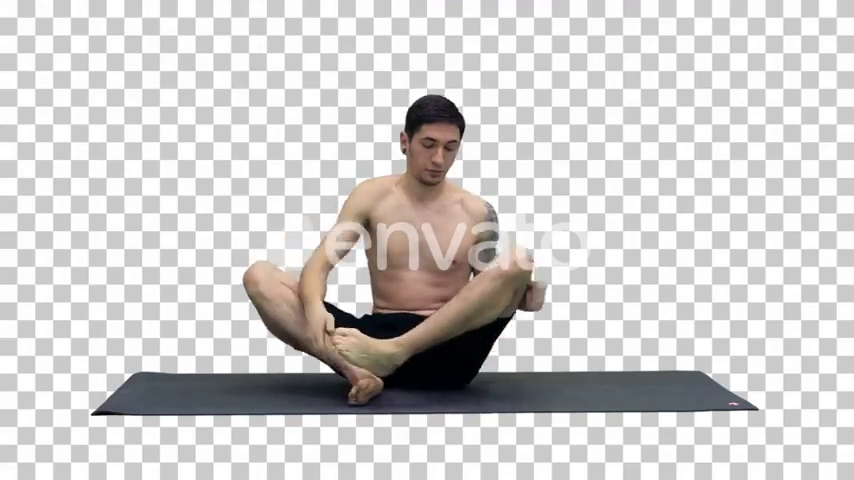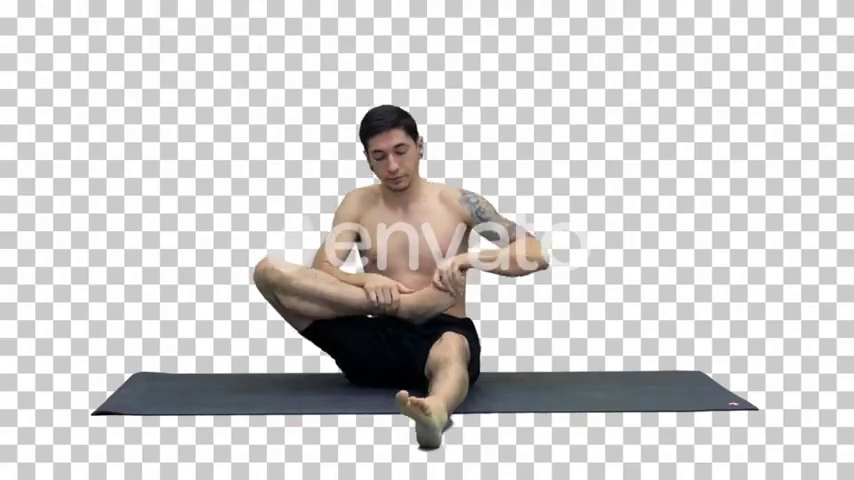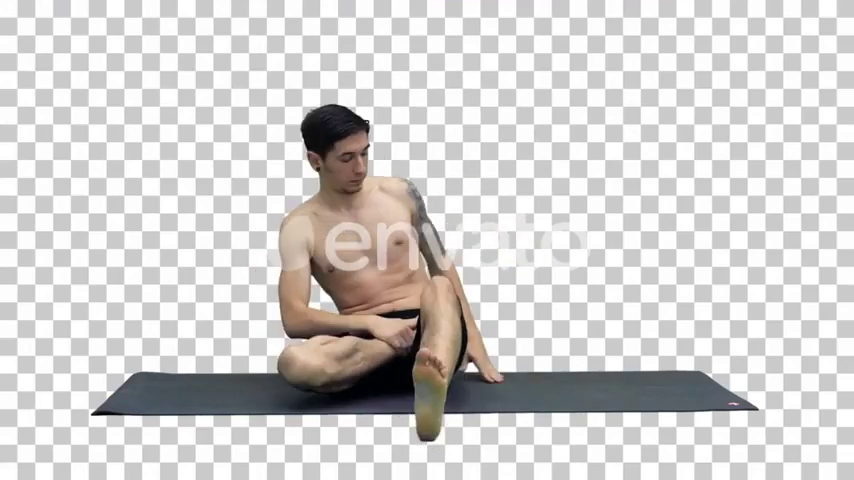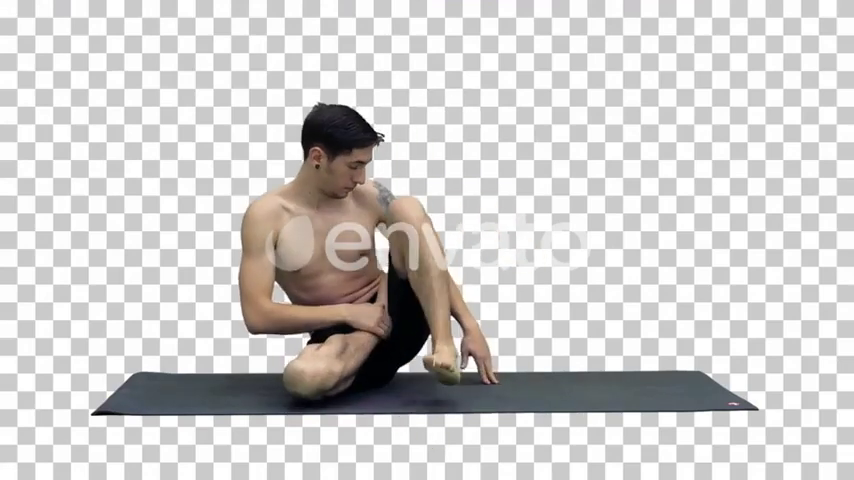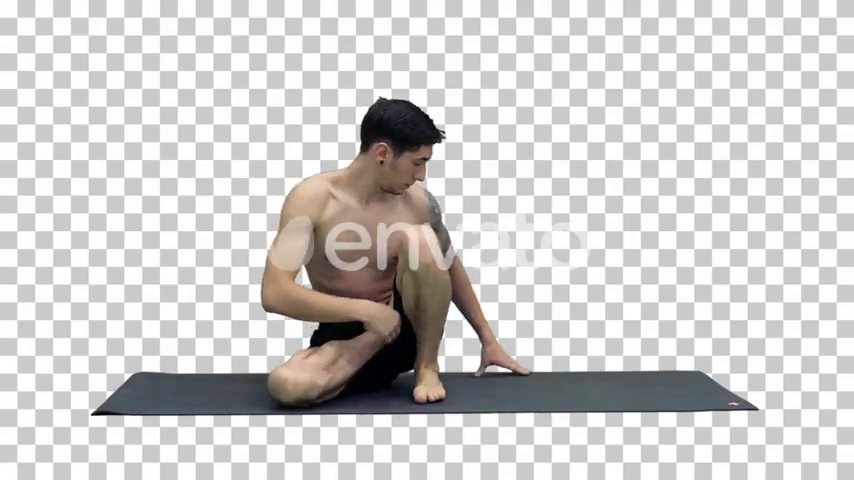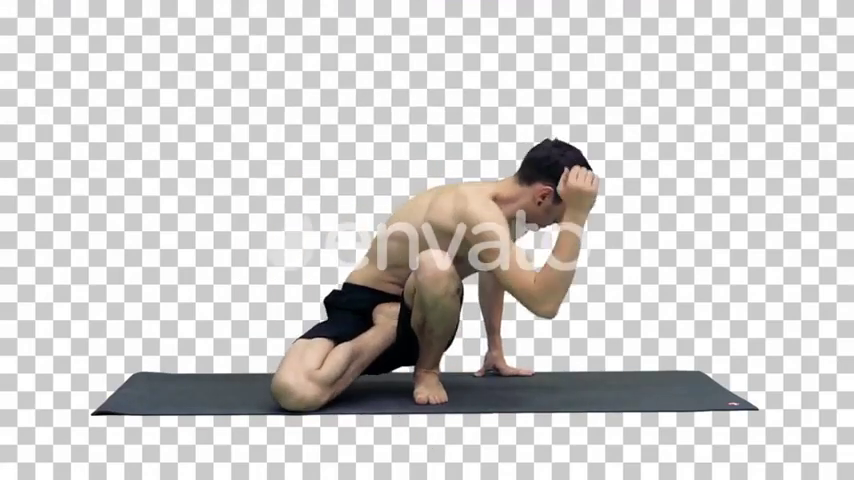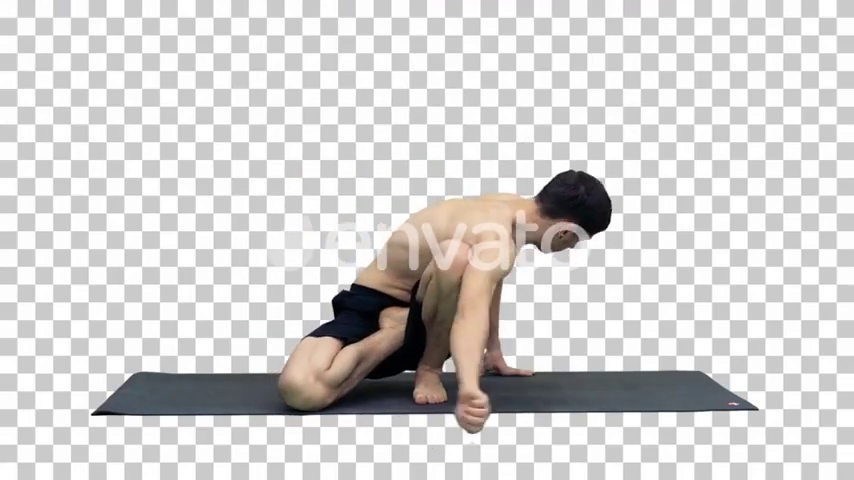
dt=0.7s
person 1, frame 1
left shoulder: (477, 213)
right shoulder: (373, 195)
left elbow: (492, 292)
right elbow: (319, 264)
left wrist: (521, 297)
right wrist: (314, 308)
left hip: (449, 352)
right hip: (380, 335)
left knee: (519, 261)
right knee: (258, 277)
left ankle: (393, 351)
right ankle: (354, 369)
person 1, frame 2
left shoulder: (457, 201)
right shoulder: (357, 204)
left elbow: (536, 255)
right elbow: (319, 273)
left wrist: (471, 259)
right wrist: (367, 279)
left hip: (446, 335)
right hip: (381, 342)
left knee: (450, 351)
right knee: (268, 270)
right ankle: (414, 303)
person 1, frame 3
left shoulder: (399, 193)
right shoulder: (299, 226)
left elbow: (440, 263)
right elbow: (294, 319)
left wrist: (474, 336)
right wrist: (370, 323)
left hip: (427, 324)
right hip: (366, 337)
left knee: (439, 290)
right knee: (293, 362)
left ankle: (433, 391)
right ankle: (413, 351)
person 1, frame 4
left shoulder: (370, 196)
right shoulder: (266, 215)
left elbow: (431, 259)
right elbow: (256, 316)
left wrist: (470, 328)
right wrist: (347, 313)
left hip: (401, 318)
right hip: (339, 335)
left knee: (407, 208)
right knee: (301, 378)
left ankle: (444, 345)
right ankle: (376, 335)
person 1, frame 5
left shoulder: (417, 201)
right shoulder: (311, 198)
left elbow: (451, 268)
right elbow: (275, 295)
left wrist: (489, 340)
right wrist: (365, 311)
left hip: (410, 328)
right hip: (345, 334)
left knee: (419, 239)
right knee: (285, 385)
left ankle: (427, 365)
person 1, frame 6
left shoulder: (501, 204)
right shoulder: (479, 211)
left elbow: (492, 276)
right elbow: (544, 303)
left wrist: (495, 351)
right wrist: (577, 209)
left hip: (413, 313)
right hip: (364, 306)
right knee: (293, 391)
left ankle: (427, 370)
person 1, frame 7
left shoulder: (511, 208)
right shoulder: (496, 237)
left elbow: (487, 283)
right elbow: (469, 314)
left wrist: (494, 353)
right wrist: (471, 390)
left hip: (423, 319)
right hip: (371, 311)
left ankle: (429, 369)
